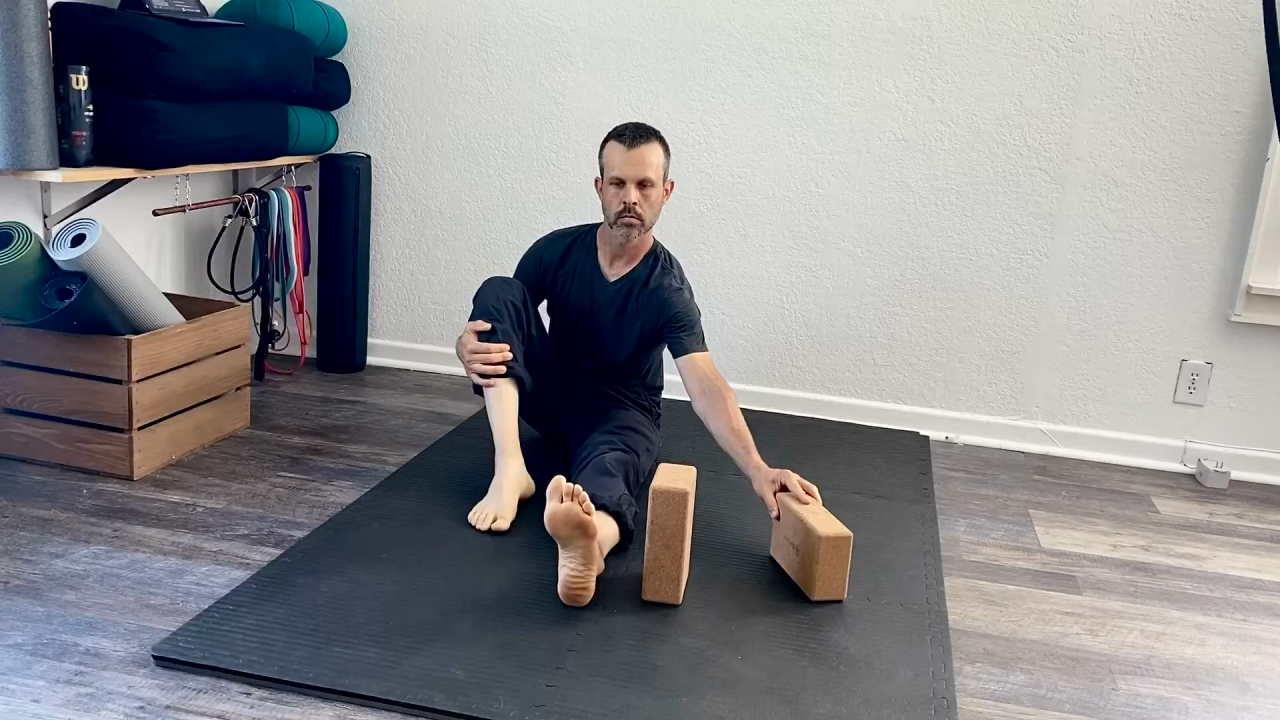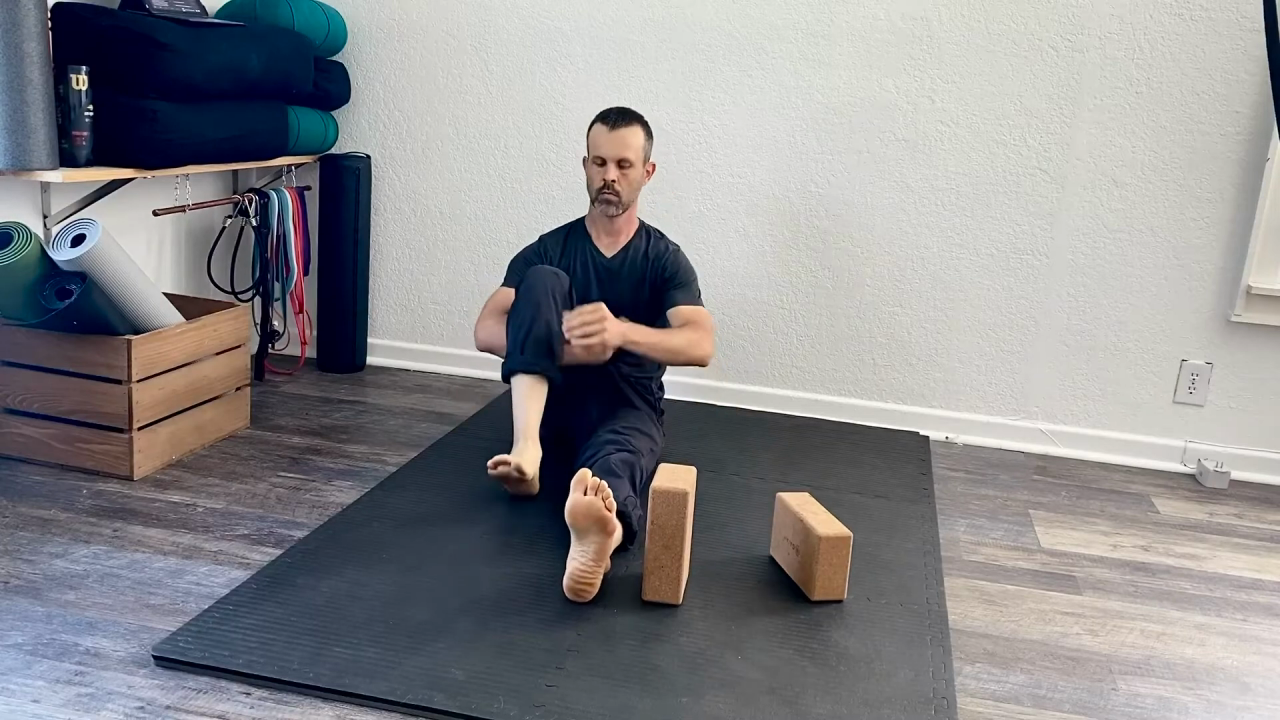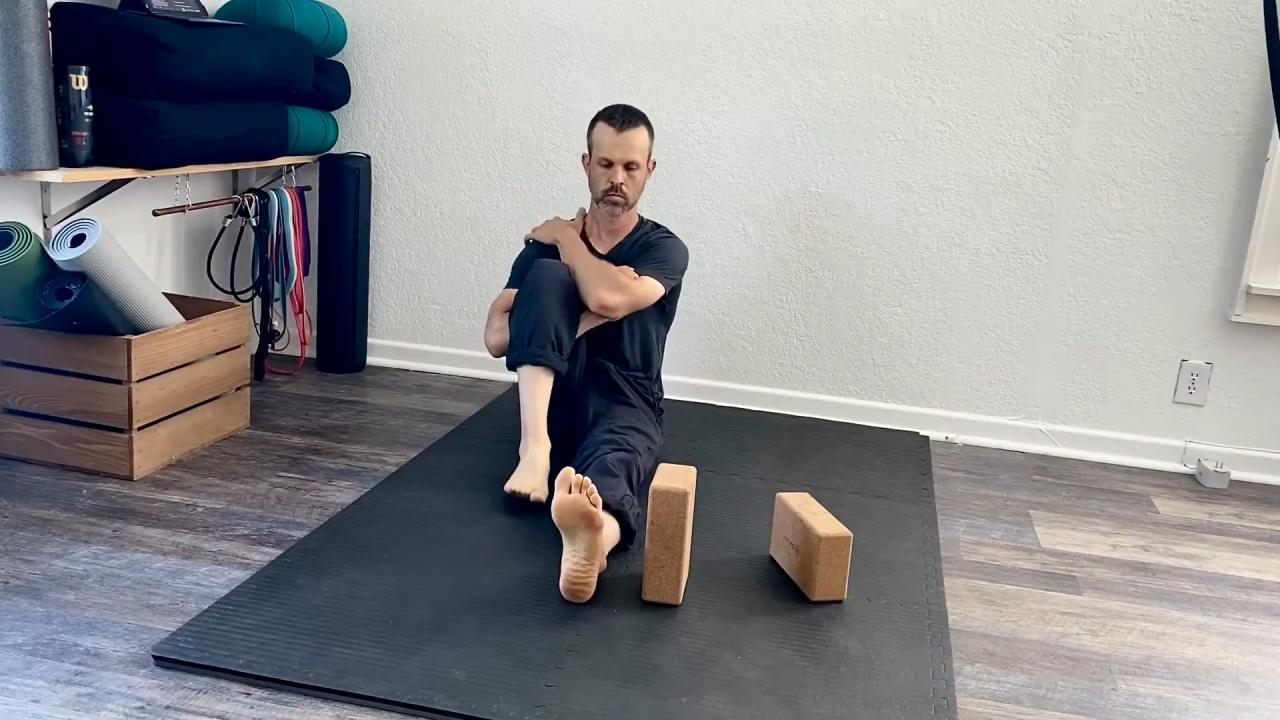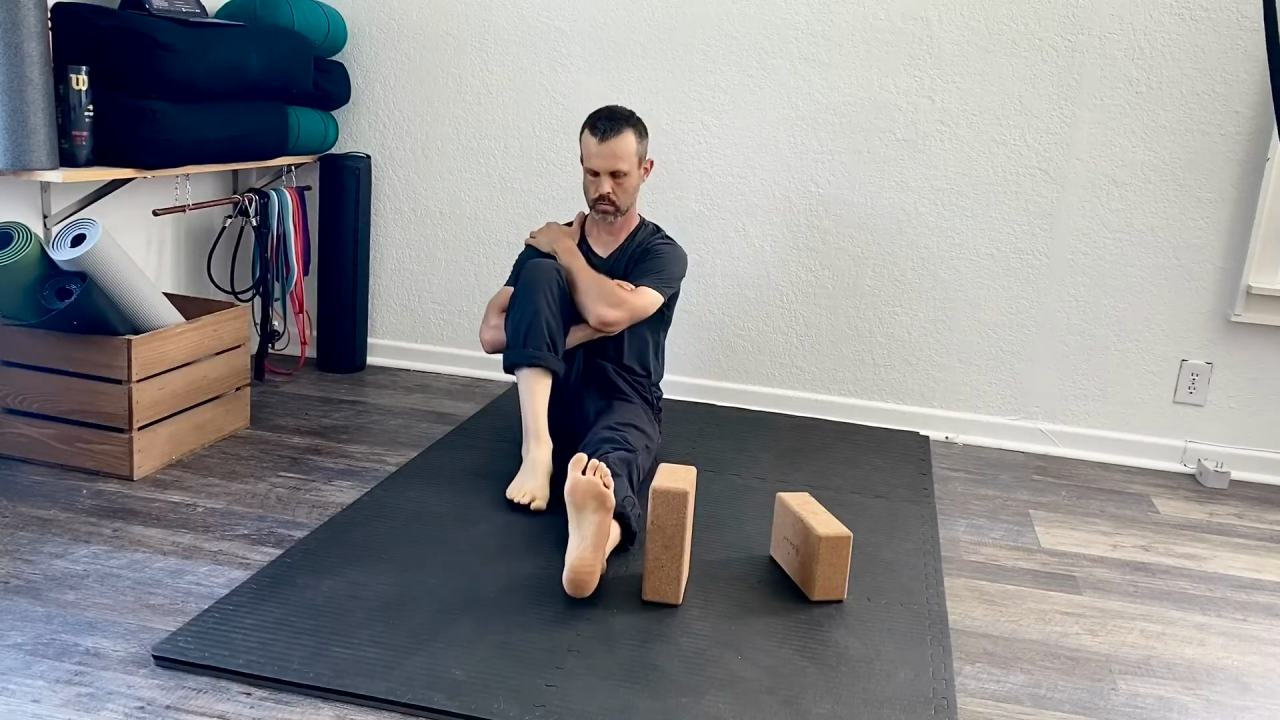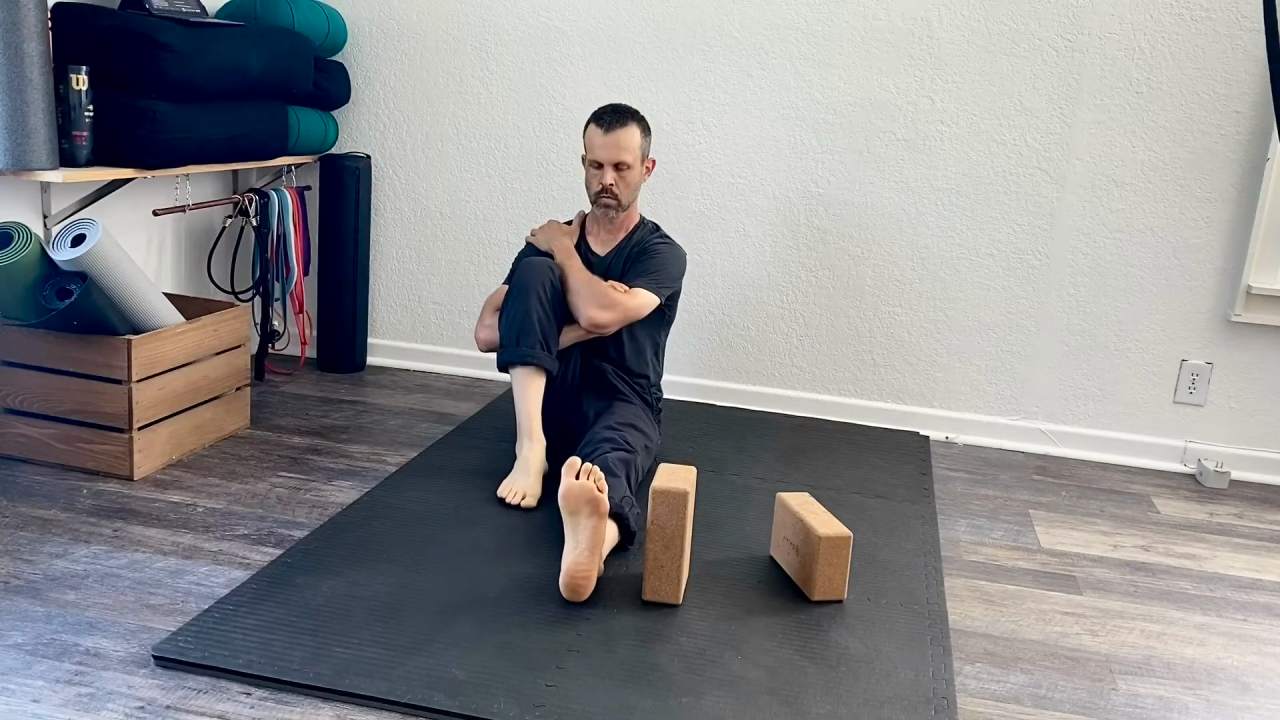
dt=1s
person 1, frame 1
left shoulder: (667, 288)
right shoulder: (556, 251)
left elbow: (706, 385)
right elbow: (499, 316)
left wrist: (755, 467)
right wrist: (471, 347)
left hip: (621, 408)
right hip: (551, 391)
left knee: (608, 468)
right knee: (497, 292)
left ankle: (586, 543)
right ankle: (510, 469)
person 1, frame 2
left shoulder: (665, 259)
right shoulder: (549, 251)
left elbow: (701, 348)
right elbow: (487, 333)
left wrist: (620, 333)
right wrist: (575, 345)
left hip: (626, 406)
right hip: (554, 399)
left knee: (613, 470)
right knee: (542, 282)
left ankle: (596, 540)
right ankle: (527, 448)
person 1, frame 3
left shoulder: (664, 248)
right shoulder: (545, 247)
left elbow: (608, 297)
right elbow: (495, 337)
left wrist: (567, 238)
right wrist: (590, 317)
left hip: (625, 406)
right hip: (555, 399)
left knee: (610, 469)
right knee: (547, 277)
left ankle: (590, 544)
right ankle: (536, 446)
person 1, frame 4
left shoulder: (662, 254)
right shoulder: (546, 246)
left elbow: (609, 313)
right elbow: (491, 334)
left wrist: (566, 249)
right wrist: (585, 330)
left hip: (623, 406)
right hip: (553, 399)
left knee: (612, 464)
right knee: (541, 275)
left ankle: (593, 542)
right ankle: (537, 448)
person 1, frame 5
left shoulder: (661, 253)
right shoulder: (546, 244)
left elbow: (600, 313)
right elbow: (486, 332)
left wrist: (564, 248)
right wrist: (583, 329)
left hip: (621, 405)
right hip: (551, 400)
left knee: (608, 465)
right knee: (534, 273)
left ankle: (590, 543)
right ankle: (531, 447)
